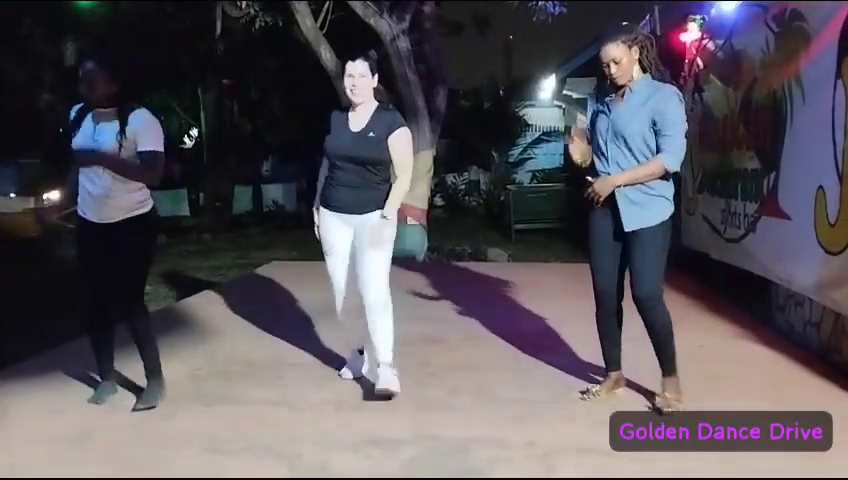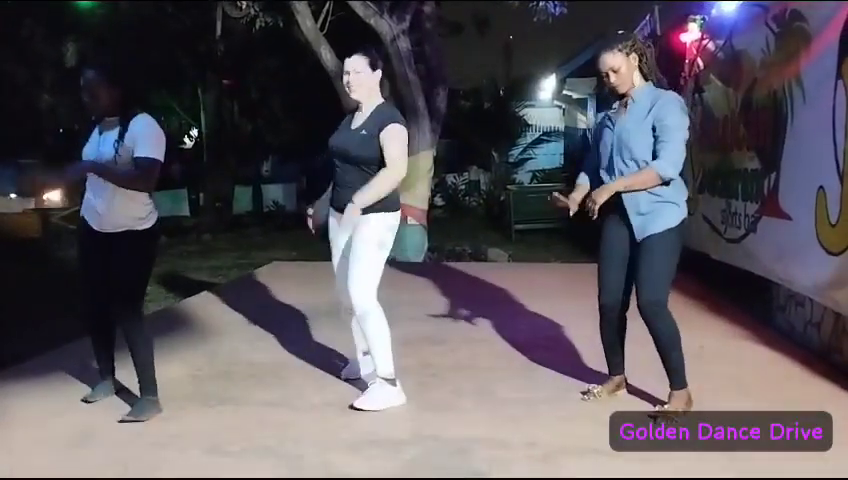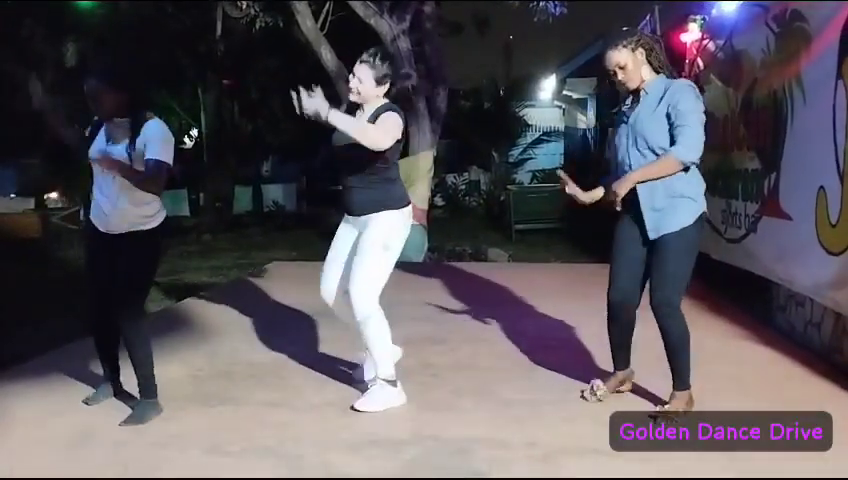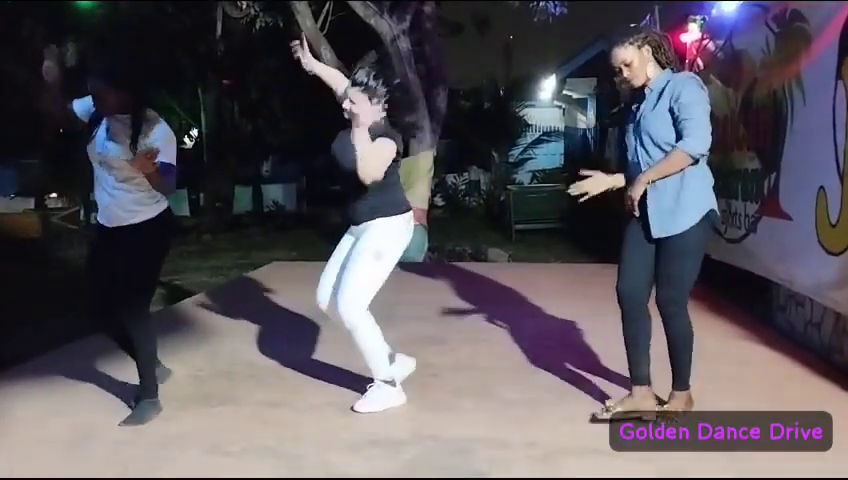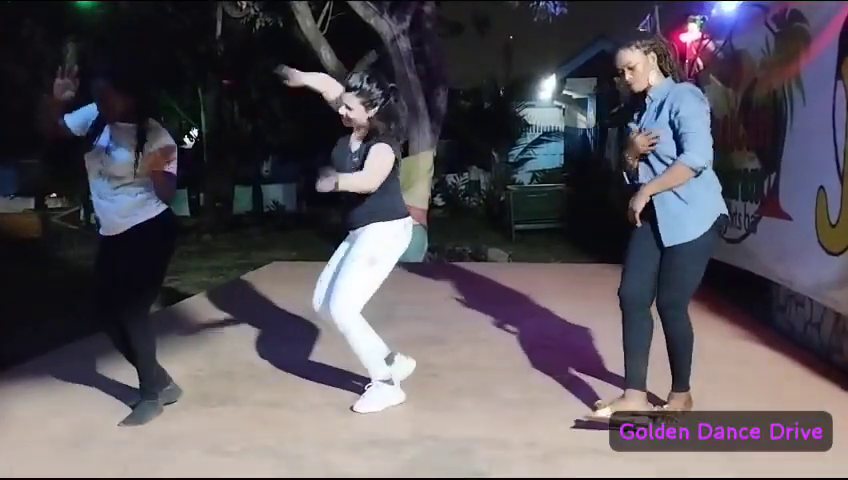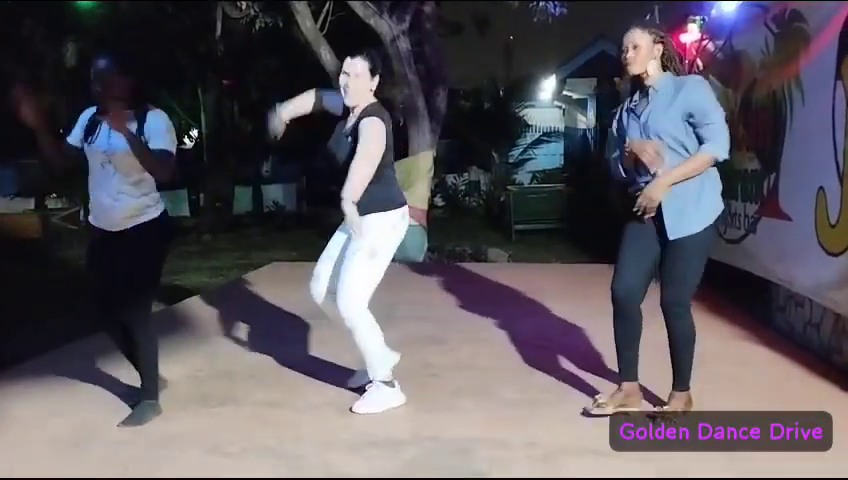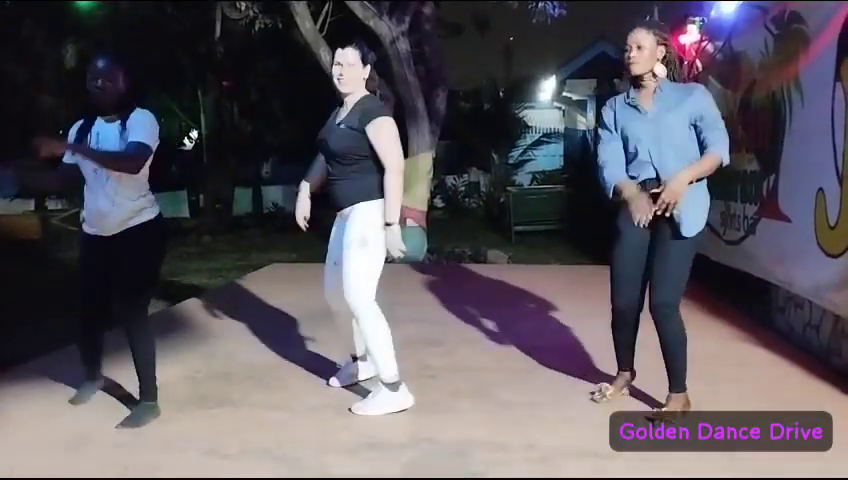
dt=0.2s
person 1, frame 1
left shoulder: (664, 96)
right shoulder: (601, 105)
left elbow: (670, 158)
left wrist: (616, 180)
right wrist: (581, 155)
left hip: (648, 210)
right hip: (604, 207)
left knee: (647, 294)
right knee: (606, 294)
left ankle: (670, 378)
right ankle: (614, 373)
person 1, frame 2
left shoulder: (666, 104)
right shoulder: (607, 116)
left elbow: (668, 167)
right elbow: (593, 166)
left wrist: (611, 187)
right wrist: (577, 195)
left hip: (660, 217)
right hip: (617, 217)
left knee: (651, 302)
right knee: (610, 303)
left ankle: (680, 391)
right ankle: (616, 376)
person 1, frame 3
left shoulder: (680, 92)
right shoulder: (626, 111)
left elbow: (688, 152)
left wrist: (632, 178)
right wrist: (590, 194)
left hip: (676, 214)
right hip: (633, 213)
left knee: (664, 303)
right knee: (620, 298)
left ankle: (682, 392)
right ankle: (621, 373)
person 1, frame 4
left shoulder: (683, 86)
right shoulder: (639, 106)
left elbow: (695, 145)
left wrist: (643, 179)
right wrist: (609, 180)
left hip: (684, 211)
right hip: (645, 212)
left knee: (671, 302)
right knee: (629, 294)
left ankle: (682, 392)
right ankle: (641, 391)
person 1, frame 5
left shoulder: (684, 97)
right shoulder: (641, 113)
left elbow: (697, 158)
left wrist: (646, 191)
right wrist: (632, 154)
left hip: (692, 217)
right hip: (652, 217)
left knee: (671, 305)
right knee: (632, 299)
left ankle: (681, 394)
right ankle: (634, 395)
person 1, frame 6
left shoulder: (692, 88)
right shoulder: (627, 108)
left elbow: (717, 146)
right elbow: (618, 169)
left wrist: (665, 181)
right wrist: (632, 152)
left hip: (691, 211)
right hip: (646, 211)
left knee: (675, 303)
right knee: (624, 292)
left ankle: (681, 393)
right ankle: (628, 387)
person 1, frame 7
left shoulder: (693, 96)
right shoulder: (616, 107)
left elbow: (719, 148)
right elbow: (608, 162)
left wrist: (683, 179)
right wrist: (630, 194)
left hip: (681, 211)
right hip: (635, 211)
left knee: (663, 303)
right knee: (624, 302)
left ankle: (678, 394)
right ankle: (625, 373)
person 2, frame 1
left shoulder: (140, 120)
right shoulder: (79, 114)
left elbow: (153, 172)
left wrist: (103, 159)
right wrist: (63, 202)
left hip: (131, 222)
right hip: (90, 222)
left knee: (129, 301)
right knee: (96, 301)
left ankle: (155, 380)
right ankle: (107, 378)
person 2, frame 2
left shoulder: (143, 127)
right shoulder: (98, 126)
left elbow: (145, 180)
left wrist: (92, 168)
right wrist: (62, 178)
left hip: (134, 234)
right hip: (94, 229)
left knee: (127, 310)
right knee: (95, 305)
left ankle: (149, 397)
right ankle: (106, 378)
person 2, frame 3
left shoulder: (152, 130)
right shoulder: (103, 125)
left elbow: (156, 182)
right elbow: (97, 161)
left wrist: (119, 167)
left hip: (142, 233)
right hip: (101, 230)
left knee: (127, 312)
right knee: (100, 308)
left ankle: (149, 398)
right ankle: (111, 381)
person 2, frame 4
left shoulder: (155, 129)
right shoulder: (96, 113)
left elbow: (167, 186)
right elbow: (61, 113)
left wrist: (148, 170)
right wrist: (52, 82)
left hip: (146, 228)
right hip: (108, 227)
left knee: (131, 309)
right knee: (101, 305)
left ankle: (149, 396)
right ankle: (152, 367)
person 2, frame 5
left shoulder: (156, 136)
right shoulder: (93, 118)
left elbow: (166, 194)
right elbow: (53, 129)
left wrist: (156, 170)
right wrist: (57, 100)
left hip: (148, 231)
right hip: (112, 234)
left knee: (131, 311)
right knee: (108, 312)
left ankle: (150, 396)
right ankle: (161, 382)
person 2, frame 6
left shoulder: (154, 119)
right shoulder: (90, 117)
left elbow: (163, 171)
right elbow: (62, 162)
left wrist: (126, 133)
right wrist: (36, 122)
left hip: (144, 229)
right hip: (103, 230)
left knee: (135, 310)
right knee: (109, 308)
left ankle: (149, 398)
right ankle: (151, 378)
person 2, frame 7
left shoulder: (141, 119)
right shoulder: (81, 128)
left elbow: (132, 163)
right elbow: (62, 177)
left wrist: (67, 147)
right wrist: (21, 177)
left hip: (138, 231)
right hip: (96, 234)
left knee: (133, 314)
right knee: (90, 311)
left ankle: (149, 400)
right ankle: (93, 377)
person 3, frame 1
left shoulder: (391, 121)
right shoulder: (336, 119)
left elbow: (404, 174)
left wrist: (388, 216)
right wrist: (316, 207)
left hip: (374, 215)
right hip: (334, 215)
left knee: (374, 288)
right knee: (342, 290)
left ankle: (385, 368)
right ankle: (357, 355)
person 3, frame 2
left shoulder: (389, 119)
right shoulder: (350, 117)
left elbow: (396, 170)
left wrist: (357, 204)
right wrist: (324, 201)
left hip: (375, 217)
right hip: (340, 215)
left knee: (361, 294)
right knee: (346, 293)
left ankle: (387, 383)
right ankle: (365, 355)
person 3, frame 3
left shoulder: (389, 115)
right shoulder: (356, 110)
left elbow: (377, 140)
left wrist: (329, 113)
right wrist: (319, 109)
left hip: (386, 217)
right hip: (354, 218)
left knee: (362, 298)
right knee: (330, 291)
left ankle: (388, 385)
right ankle: (383, 349)
person 3, frame 4
left shoulder: (385, 136)
right shoulder: (358, 114)
left elbow: (369, 174)
right elbow: (338, 79)
left wrist: (361, 132)
right wrist: (309, 63)
left hip: (386, 226)
right hip: (360, 227)
left knee: (349, 305)
right knee: (326, 299)
left ankle: (388, 386)
right ankle: (391, 360)
person 3, frame 5
left shoulder: (383, 142)
right shoulder: (349, 118)
left elbow: (369, 179)
right elbow: (326, 81)
left wrist: (339, 179)
right wrist: (300, 76)
left hip: (383, 232)
right hip: (361, 233)
left knee: (341, 311)
right knee: (324, 303)
left ankle: (386, 385)
right ankle: (391, 361)
person 3, frame 6
left shoulder: (374, 118)
right shoulder: (346, 105)
left elbow: (368, 156)
right elbow: (315, 97)
left wrist: (348, 200)
right wrist: (284, 112)
left hip: (381, 220)
right hip: (359, 220)
left knee: (350, 304)
right knee: (321, 291)
left ankle: (387, 386)
right ankle: (379, 354)
person 3, frame 7
left shoulder: (374, 112)
right shoulder: (341, 110)
left elbow: (395, 168)
right elbow: (325, 157)
left wrist: (390, 223)
right wrist: (305, 191)
left hip: (369, 211)
right hip: (349, 212)
left knee: (359, 298)
right knee: (334, 293)
left ankle: (393, 388)
right ankle: (363, 361)
